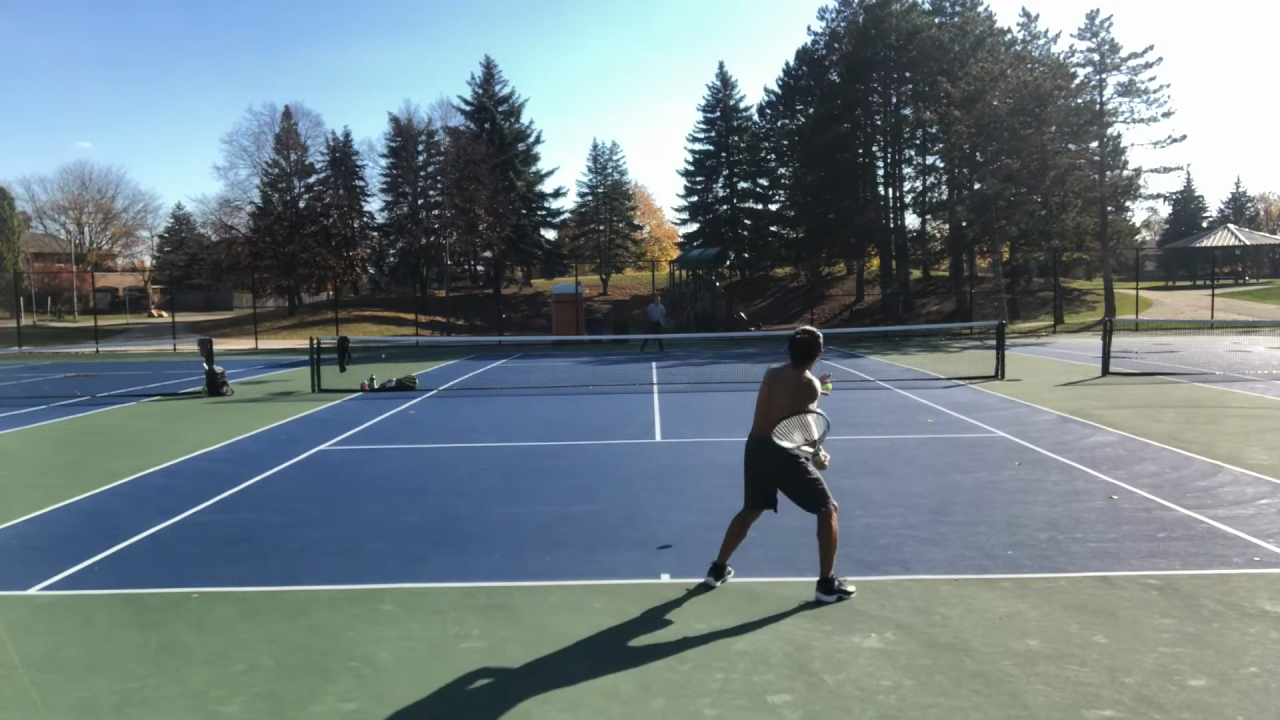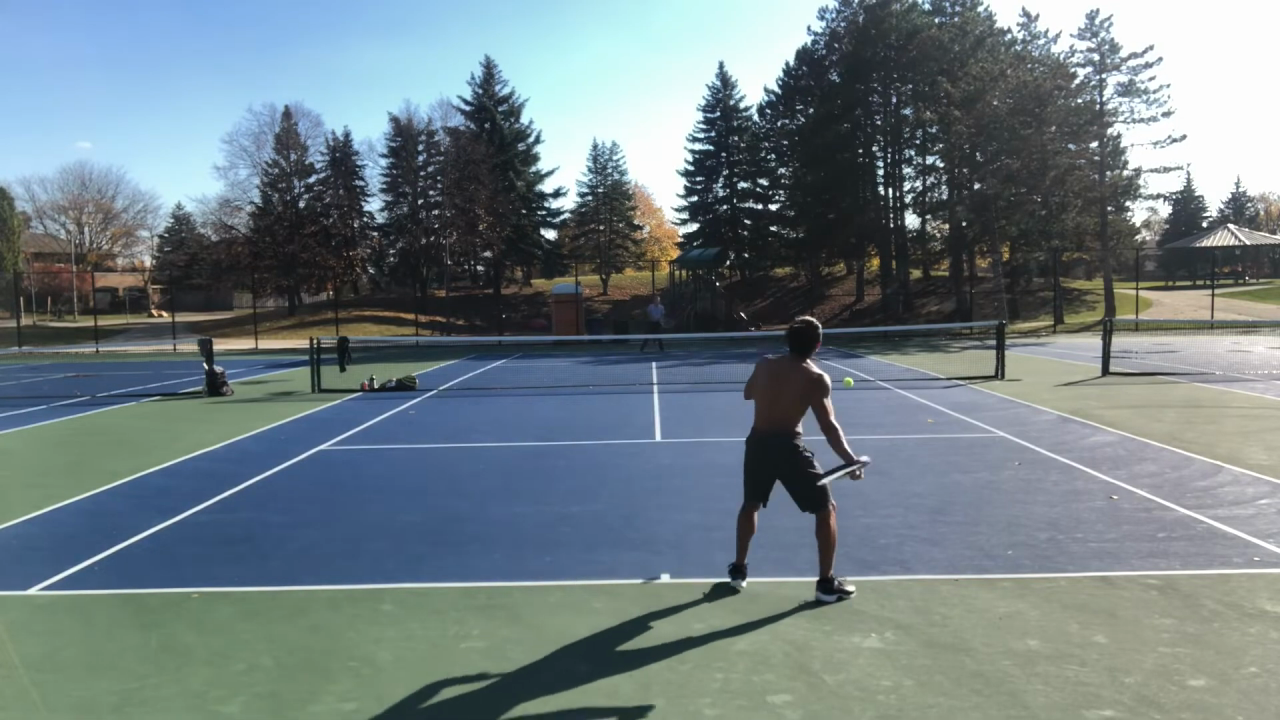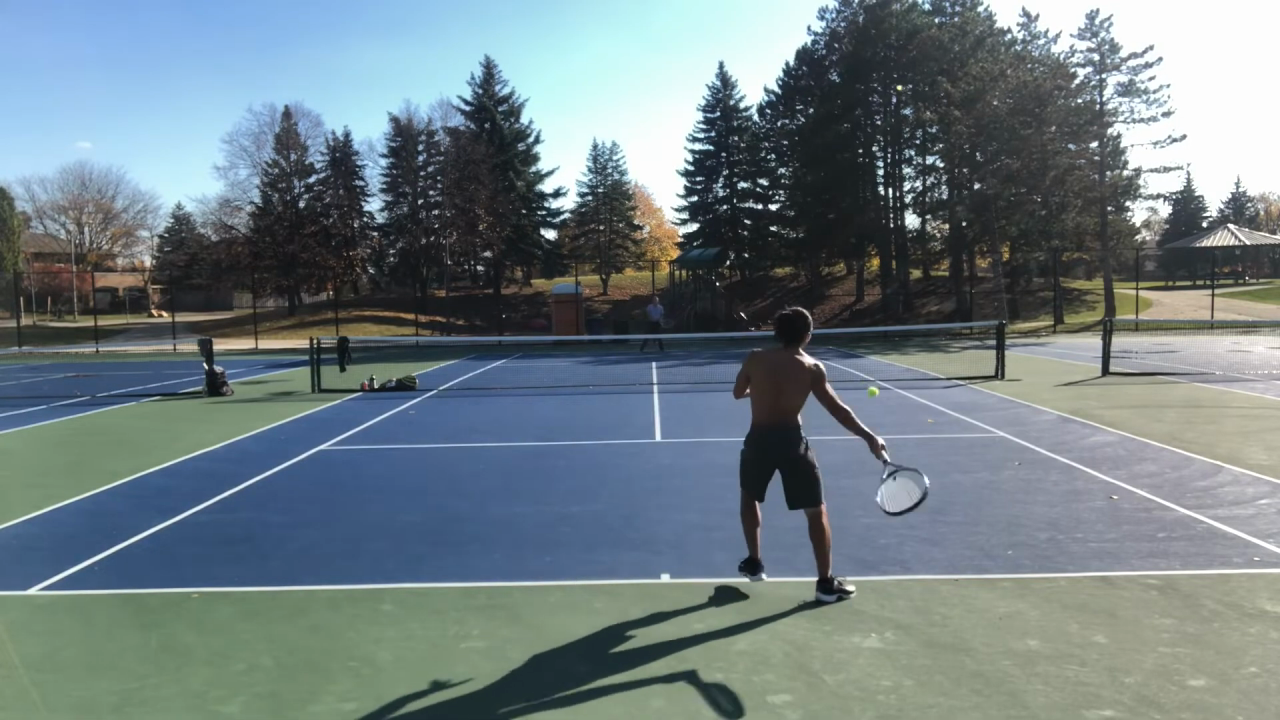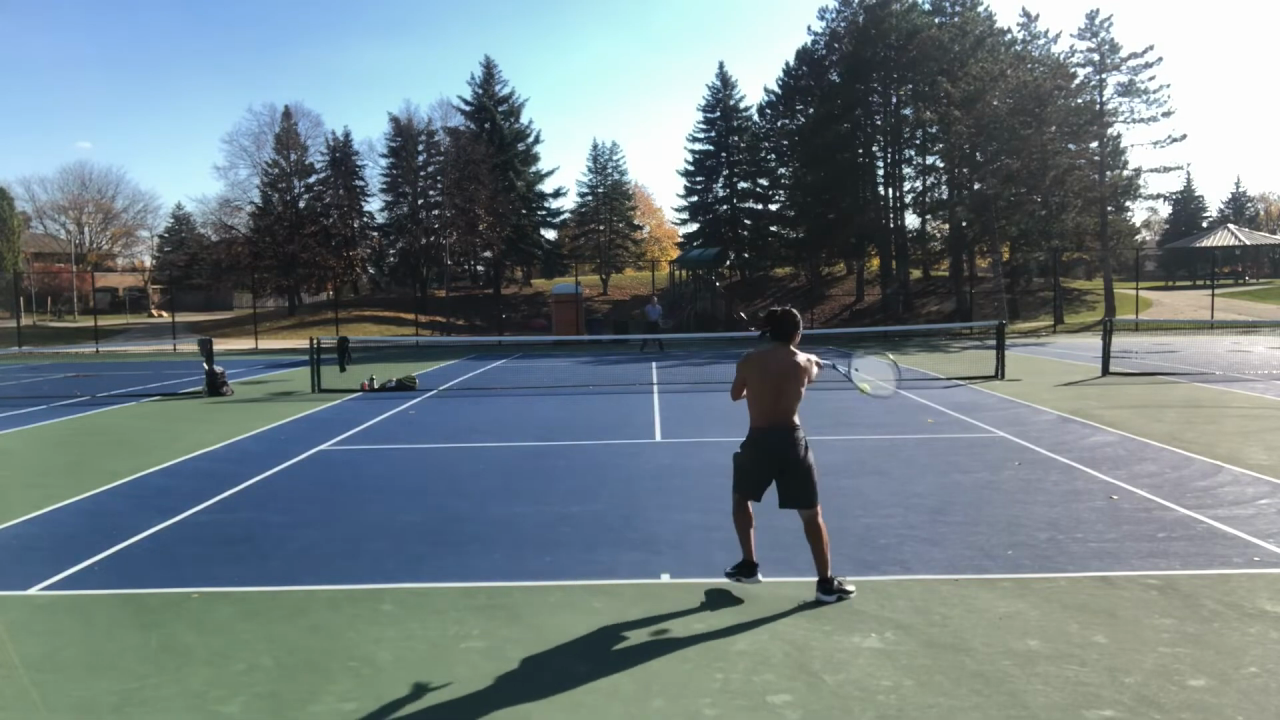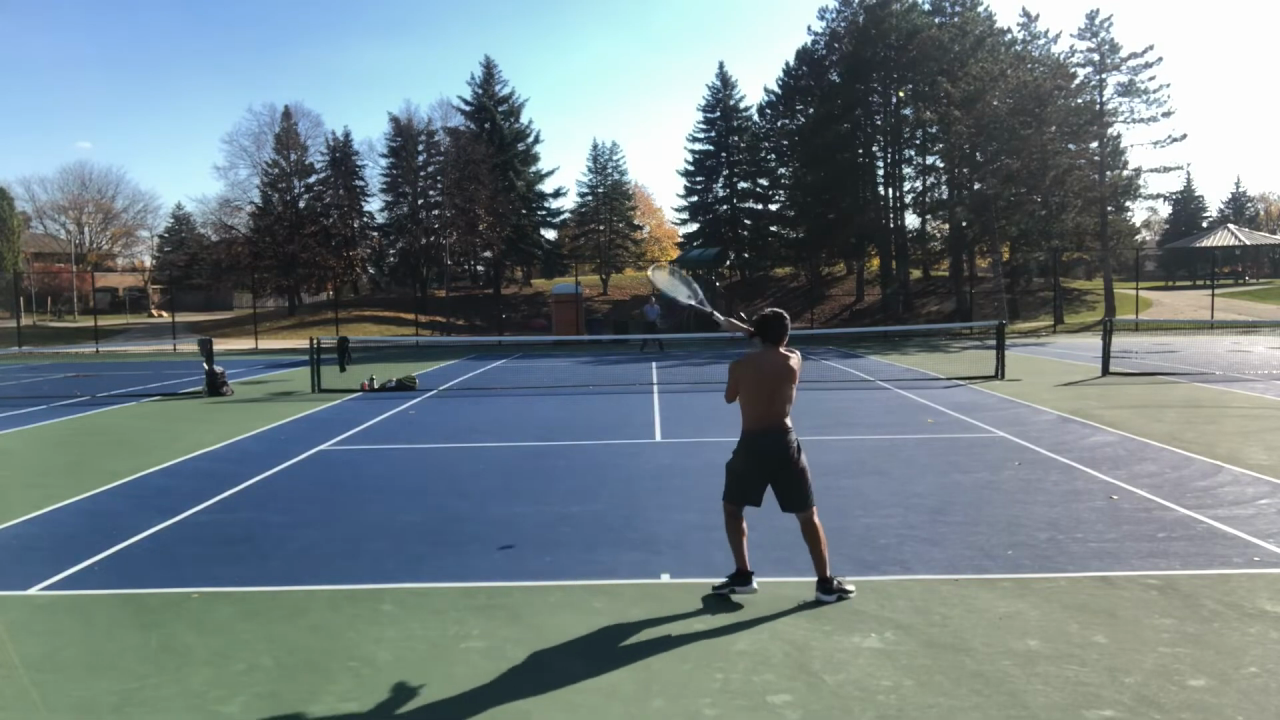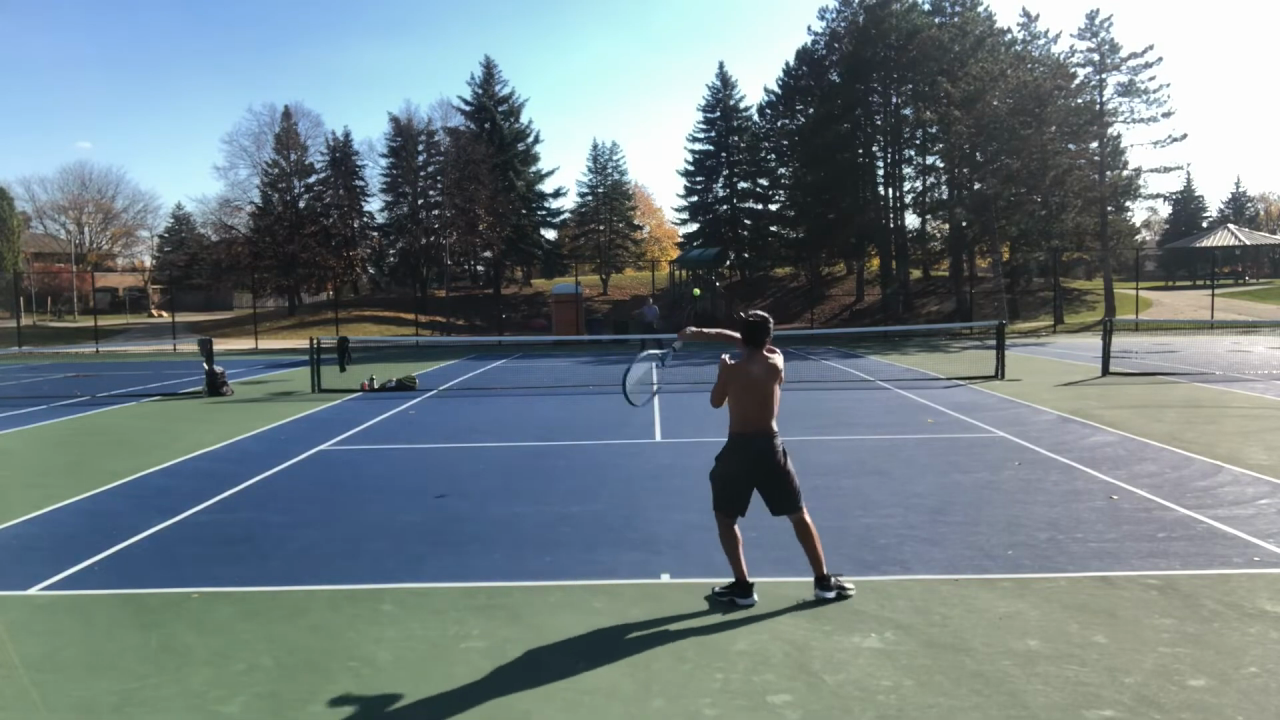
dt=0.1s
person 1, frame 1
left shoulder: (772, 373)
right shoulder: (809, 384)
right wrist: (818, 455)
left hip: (755, 448)
right hip: (783, 454)
left knee: (751, 511)
right knee: (828, 510)
left ankle: (719, 568)
right ankle: (827, 584)
person 1, frame 2
left shoulder: (765, 365)
right shoulder: (816, 378)
left elbow: (748, 394)
right elbow: (828, 424)
right wrist: (847, 456)
left hip: (757, 443)
right hip: (788, 446)
left knee: (750, 505)
right knee: (825, 510)
left ankle: (738, 569)
right ankle: (826, 583)
person 1, frame 3
left shoulder: (755, 359)
right shoulder: (813, 368)
left elbow: (738, 393)
right elbow: (837, 409)
right wrist: (870, 438)
left hip: (759, 440)
right hip: (791, 440)
left knee: (749, 498)
right knee: (816, 511)
left ankle: (754, 562)
right ankle: (825, 583)
person 1, frame 4
left shoulder: (748, 361)
right shoulder: (804, 363)
left elbow: (735, 395)
left hip: (757, 441)
right hip: (789, 440)
left knee: (741, 498)
right knee: (810, 511)
left ankle: (748, 565)
right ankle: (826, 583)
person 1, frame 5
left shoulder: (741, 365)
right shoulder: (794, 360)
left elbow: (730, 398)
right elbow: (774, 345)
right wrist: (736, 325)
left hip: (753, 444)
right hip: (784, 442)
left knee: (732, 506)
right knee: (807, 513)
left ankle: (743, 576)
right ankle: (825, 583)
person 1, frame 6
left shoulder: (732, 370)
right shoulder: (776, 361)
left elbow: (716, 402)
right elbow: (744, 342)
right wrist: (701, 333)
left hip: (739, 448)
right hip: (771, 446)
left knee: (725, 517)
right knee: (799, 514)
left ankle: (742, 586)
right ankle: (824, 580)
